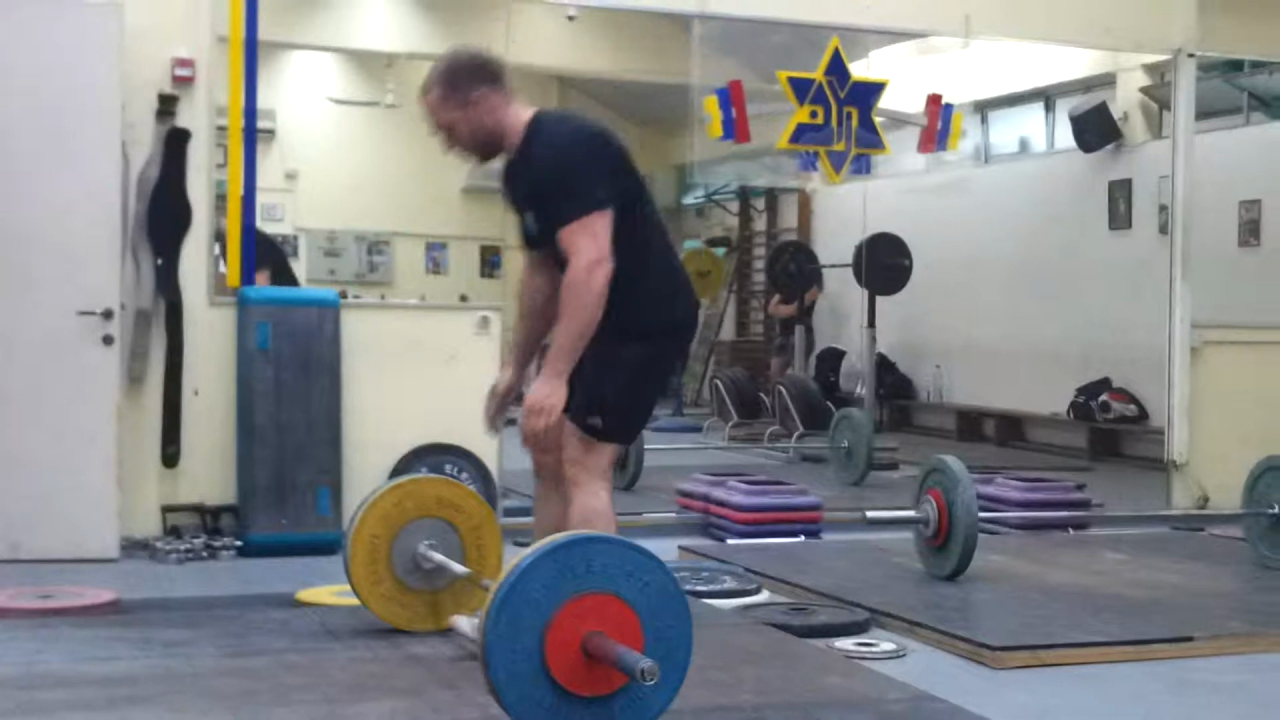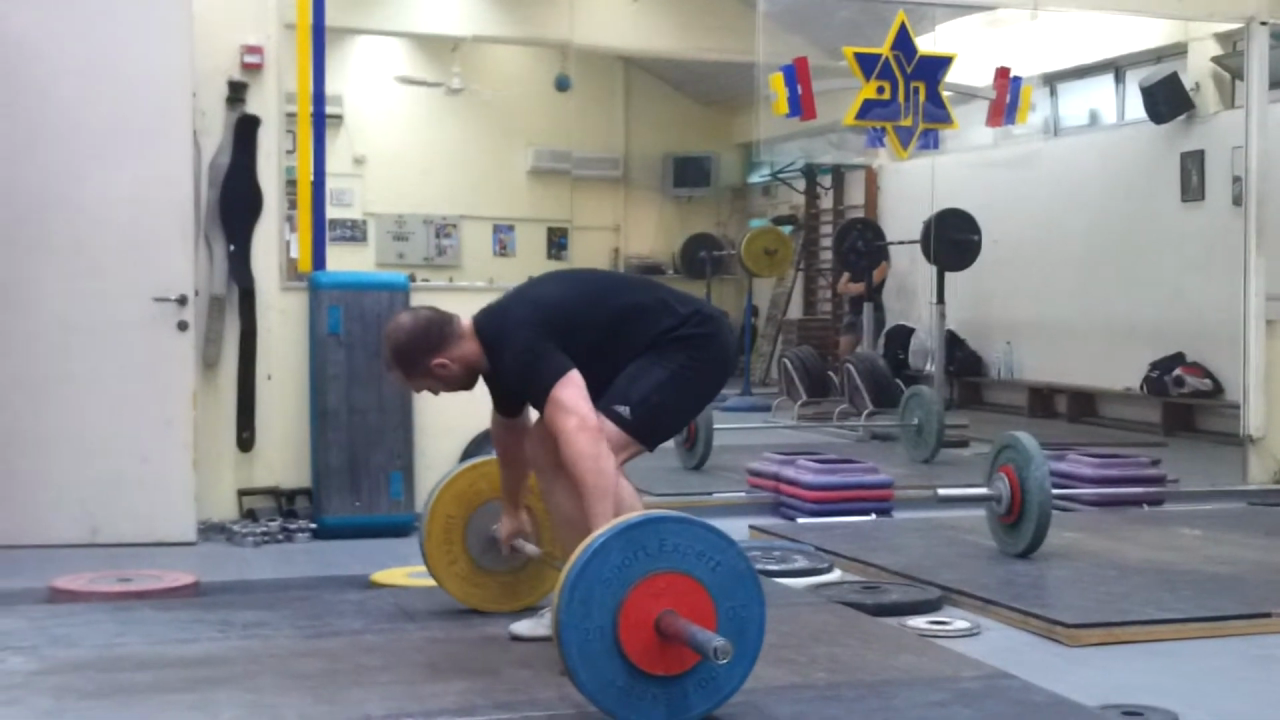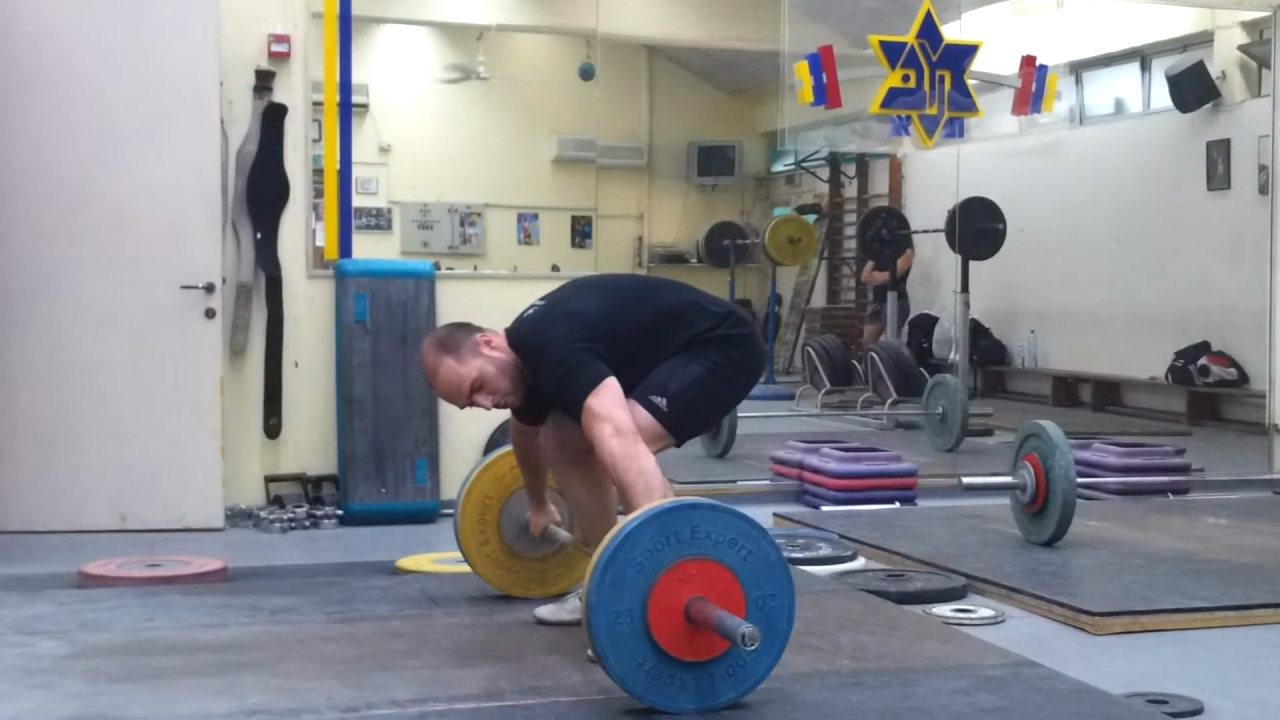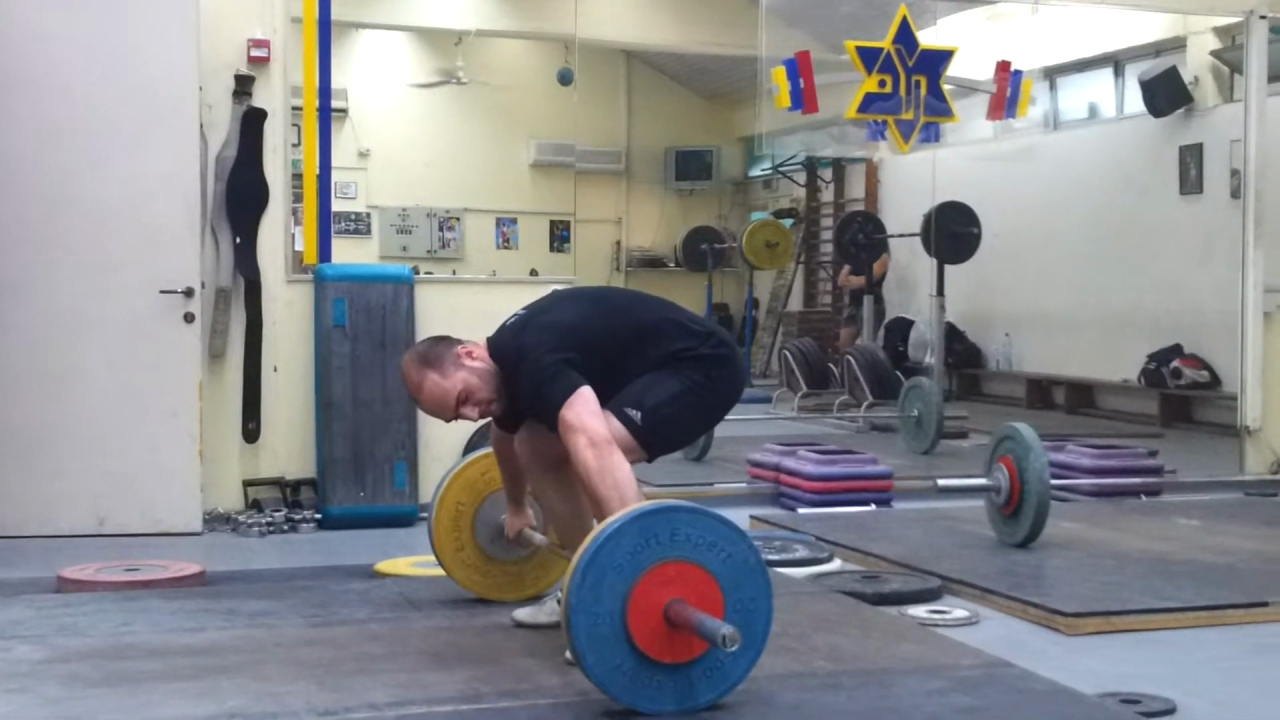
dt=1s
person 1, frame 1
left shoulder: (566, 148)
right shoulder: (522, 168)
left elbow: (591, 265)
right elbow: (542, 270)
left wrist: (554, 377)
right wrist: (516, 365)
left hip: (642, 326)
right hip: (605, 335)
left knee: (579, 468)
right knee: (546, 445)
person 1, frame 2
left shoulder: (518, 343)
right shoulder: (495, 340)
left elbow: (581, 432)
right elbow: (511, 428)
right wrist: (512, 511)
left hip: (692, 344)
right hip: (642, 348)
left knee: (593, 455)
right knee: (544, 448)
person 1, frame 3
left shoulder: (556, 351)
right shoulder: (527, 355)
left elbow: (618, 439)
right elbow: (527, 432)
right wrist: (539, 505)
left hip: (722, 347)
left knee: (621, 446)
right knee: (560, 440)
person 1, frame 4
left shoulder: (534, 361)
right shoulder: (508, 360)
left elbow: (595, 448)
right elbow: (508, 437)
right wrist: (516, 509)
left hip: (703, 366)
left knee: (591, 454)
right knee: (534, 446)
